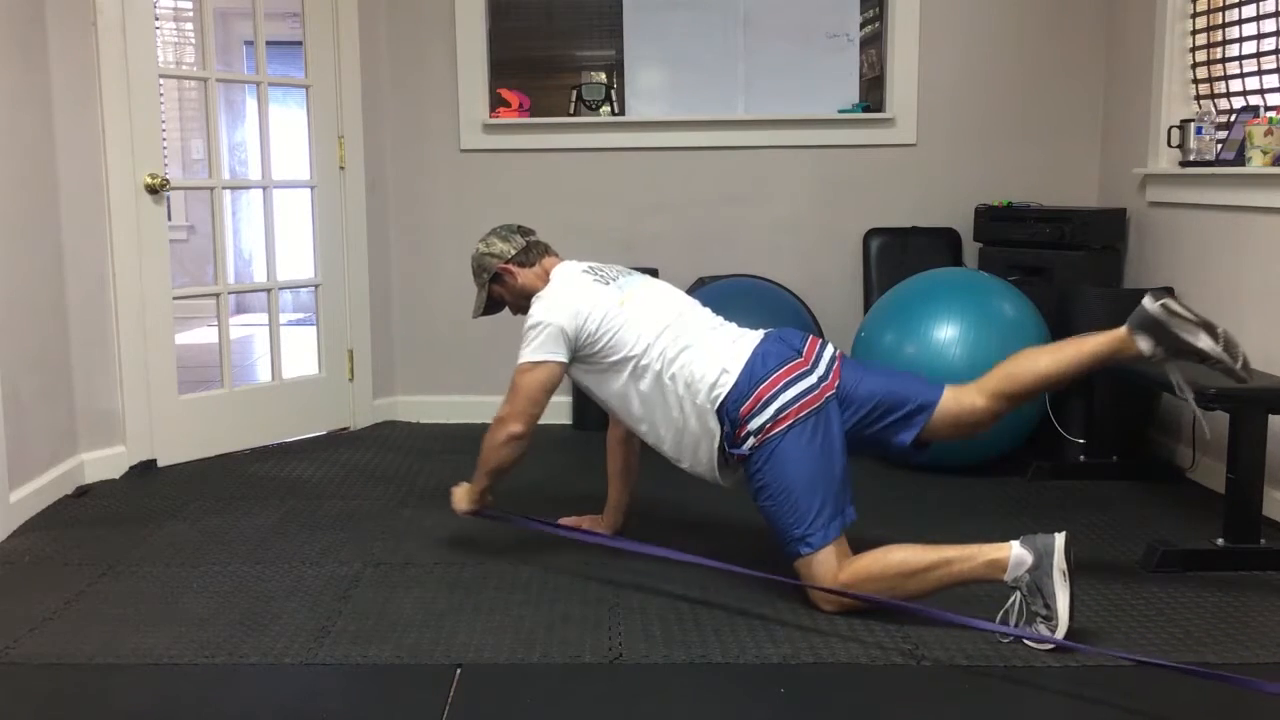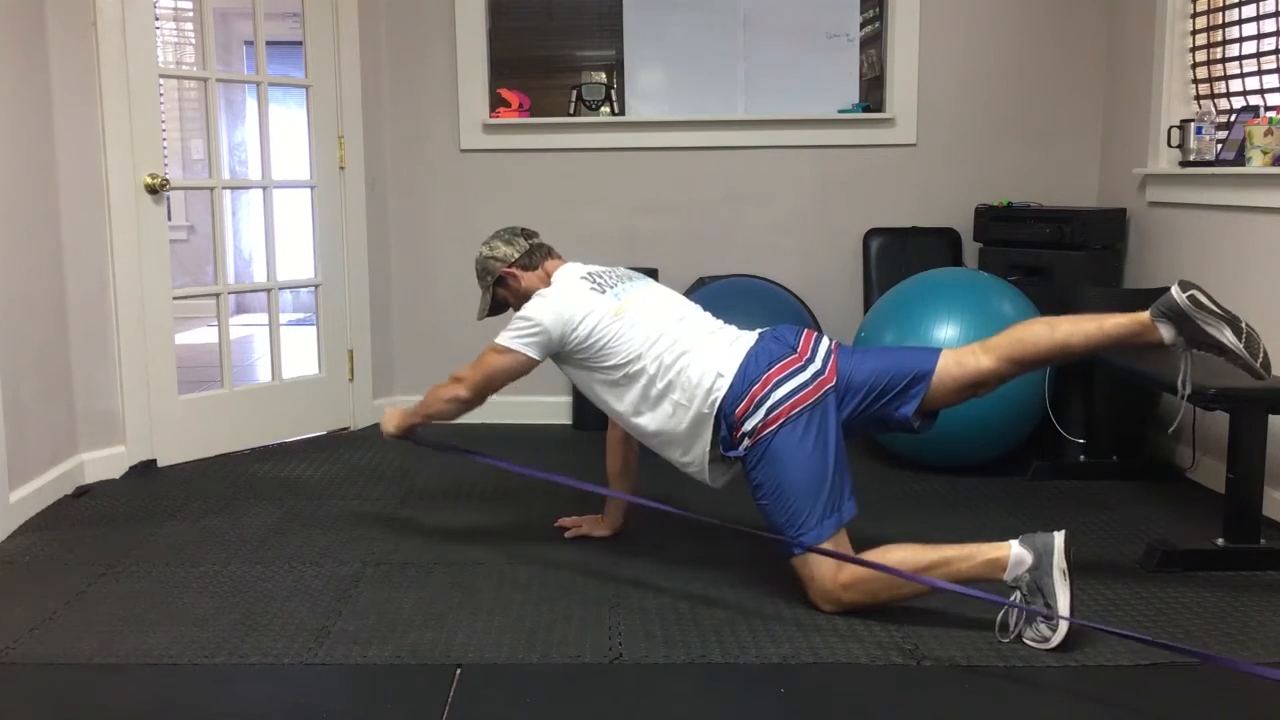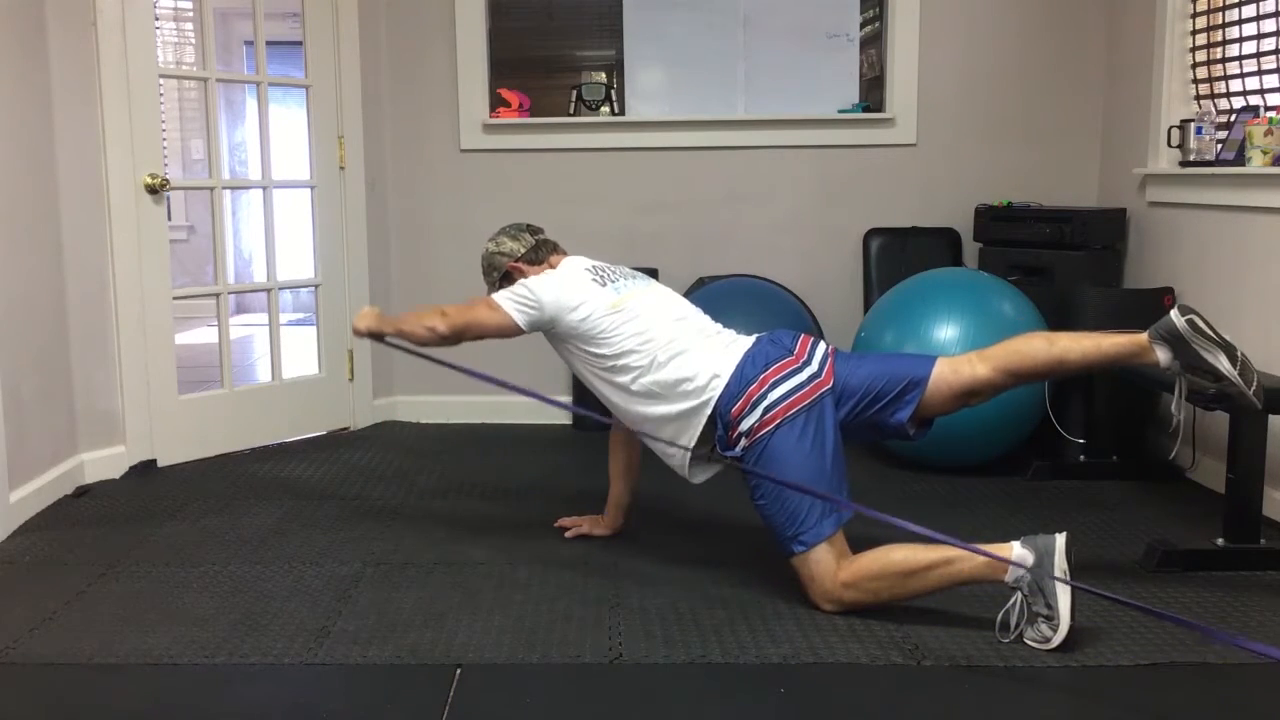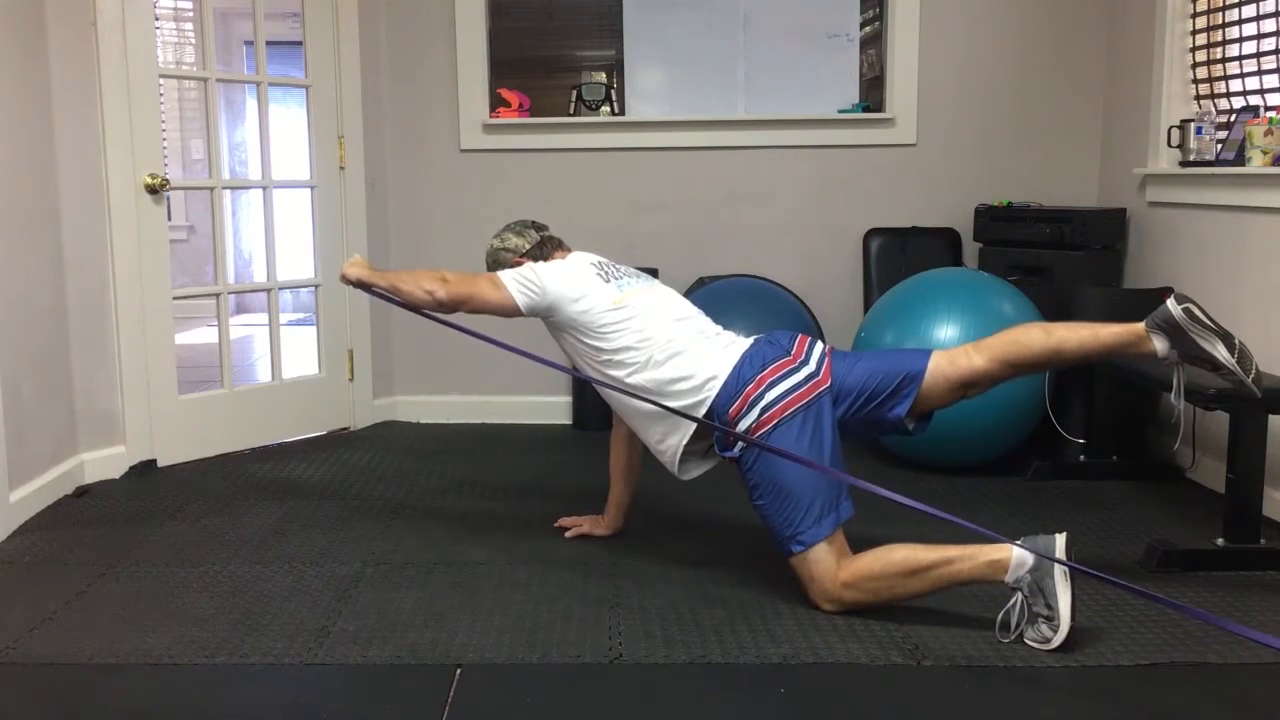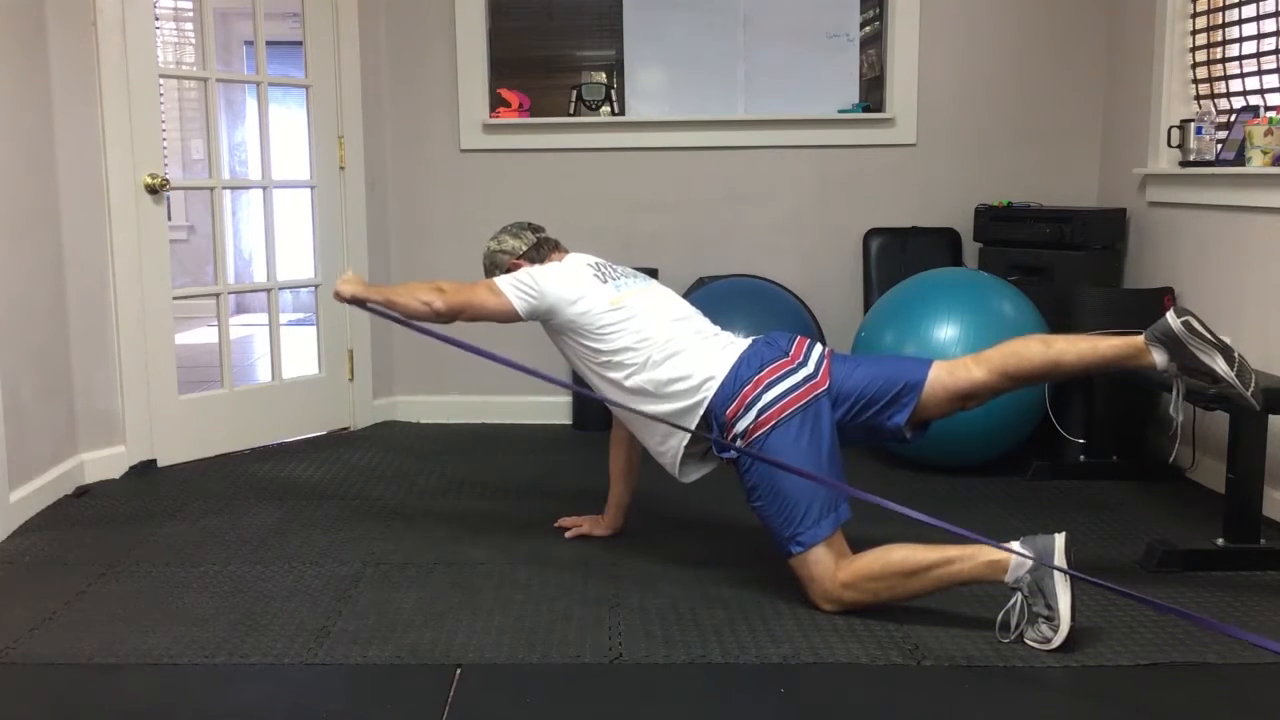
dt=0.4s
person 1, frame 1
left shoulder: (553, 310)
right shoulder: (604, 281)
left elbow: (514, 426)
right elbow: (626, 413)
left wrist: (476, 491)
right wrist: (612, 517)
left hip: (767, 412)
right hip: (797, 365)
left knee: (834, 582)
right knee: (980, 405)
left ankle: (1014, 558)
right ankle: (1141, 333)
person 1, frame 2
left shoulder: (549, 310)
right shoulder: (606, 281)
left elbow: (464, 389)
right elbow: (628, 409)
left wrist: (405, 416)
right wrist: (608, 516)
left hip: (765, 409)
right hip: (796, 358)
left knee: (835, 583)
right knee: (986, 361)
left ankle: (1013, 558)
right ankle: (1161, 320)
person 1, frame 3
left shoulder: (551, 292)
right shoulder: (606, 277)
left elbow: (444, 326)
right elbow: (628, 410)
left wrist: (376, 321)
right wrist: (608, 517)
left hip: (760, 410)
right hip: (793, 361)
left knee: (835, 583)
right knee: (980, 373)
left ankle: (1017, 560)
right ankle: (1160, 342)
person 1, frame 4
left shoulder: (554, 282)
right shoulder: (610, 276)
left elbow: (441, 292)
right elbow: (630, 409)
left wrist: (367, 274)
right wrist: (609, 516)
left hip: (759, 406)
right hip: (792, 362)
left knee: (835, 583)
right knee: (978, 362)
left ankle: (1016, 560)
right ankle: (1157, 332)
person 1, frame 5
left shoulder: (551, 284)
right shoulder: (607, 275)
left elbow: (439, 302)
right elbow: (629, 408)
left wrist: (362, 291)
right wrist: (611, 516)
left hip: (756, 410)
right hip: (789, 363)
left knee: (835, 583)
right knee: (974, 375)
left ankle: (1016, 558)
right ankle: (1156, 344)
